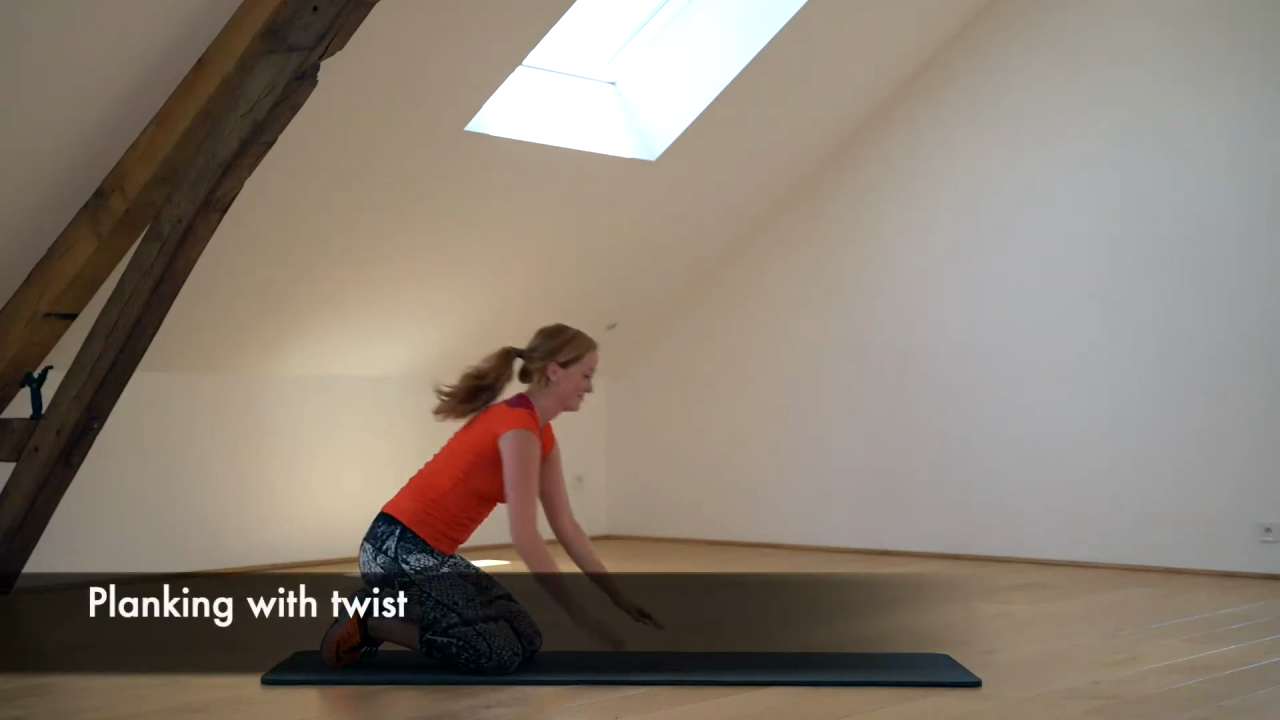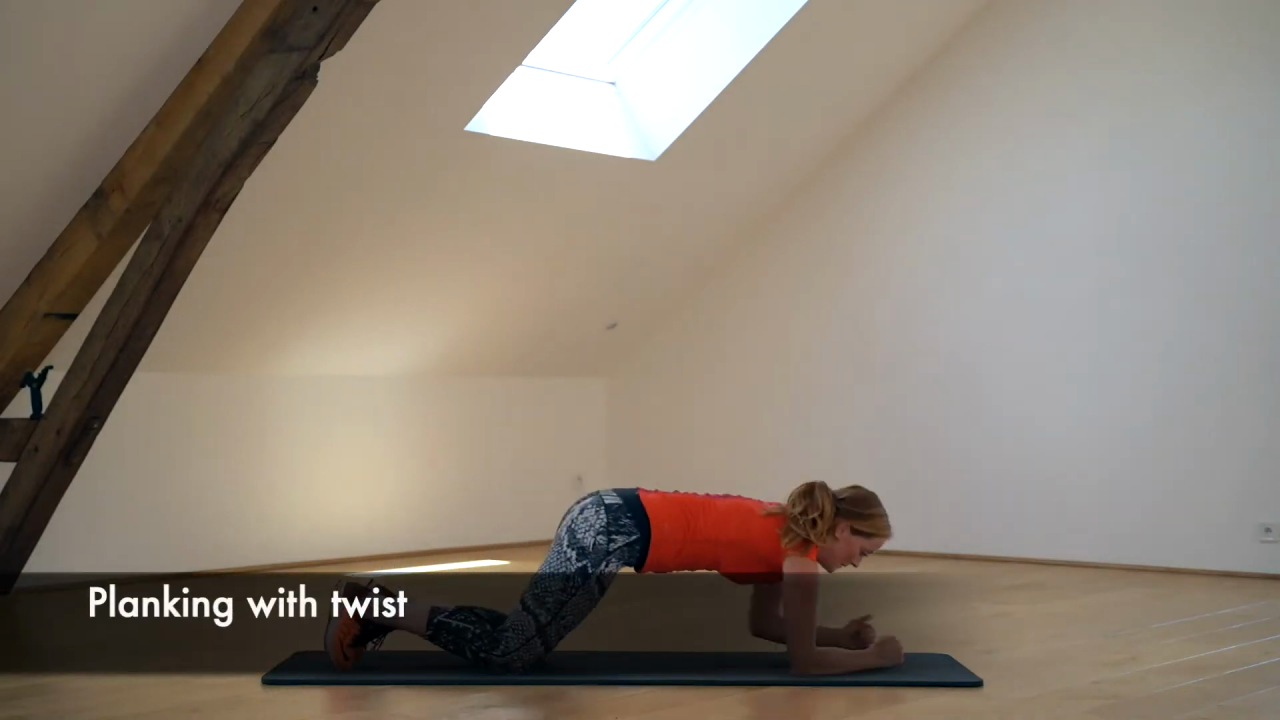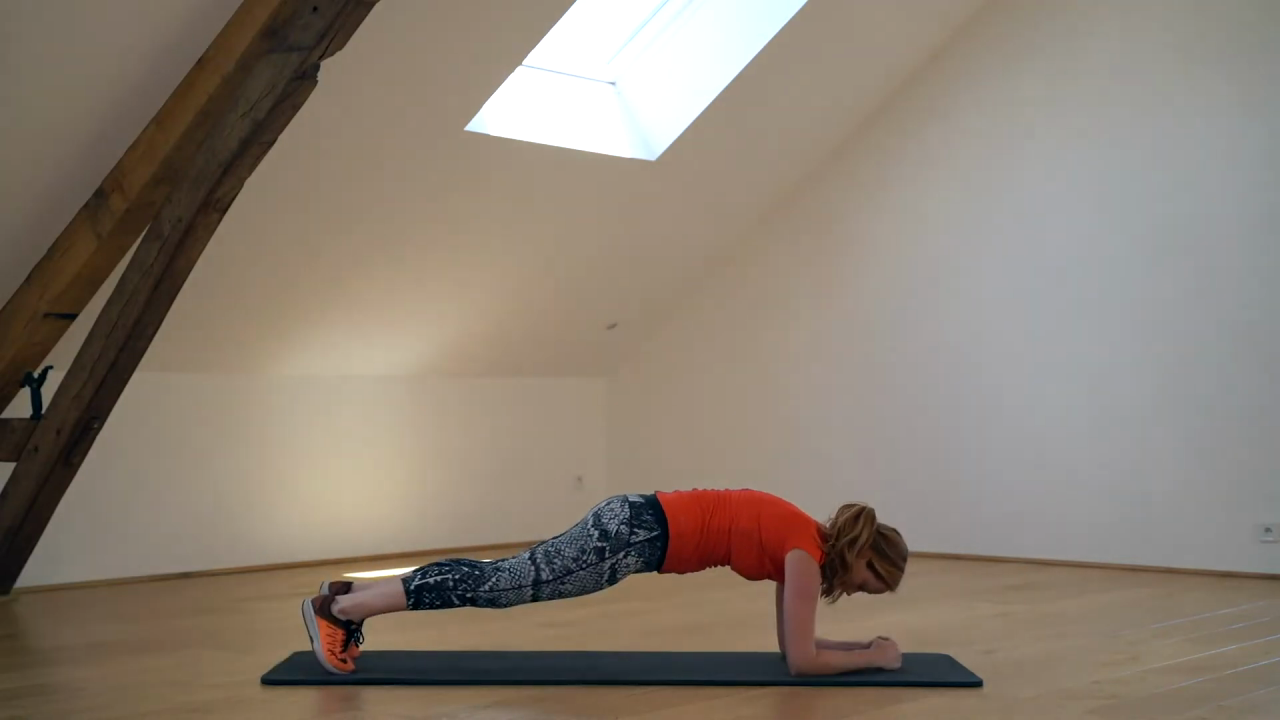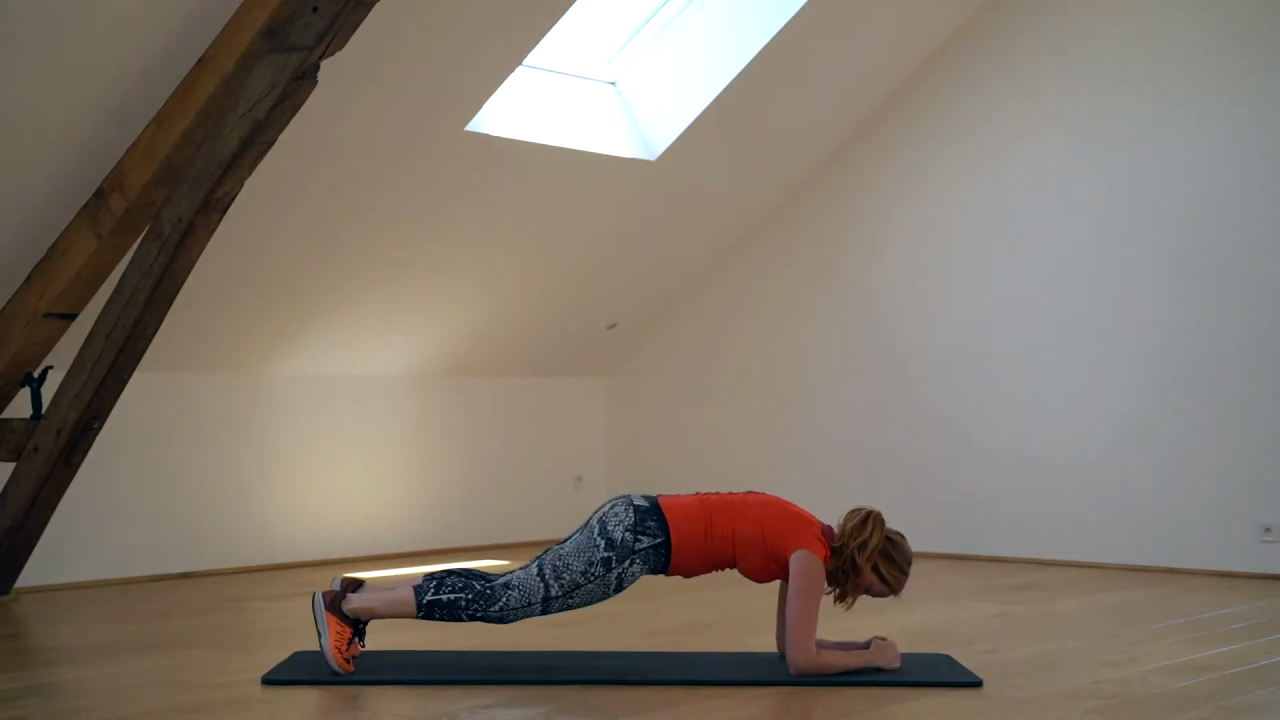
dt=1s
person 1, frame 1
left shoulder: (541, 434)
right shoulder: (520, 427)
left elbow: (566, 525)
right elbow: (524, 534)
left wrist: (617, 596)
right wrist: (577, 611)
left hip: (431, 553)
right hip: (396, 549)
left knee: (526, 639)
right knee: (501, 653)
right ankle: (370, 621)
person 1, frame 2
left shoulder: (781, 529)
right shoulder: (802, 552)
left elbow: (762, 622)
right elbow: (806, 660)
left wrist: (839, 633)
right wrist: (875, 655)
left hip: (606, 512)
right hip: (612, 534)
left knee: (523, 636)
right knee: (511, 651)
left ankle: (381, 607)
right ankle: (381, 606)
person 1, frame 3
left shoulder: (802, 541)
right shoulder: (806, 552)
left elbow: (793, 643)
right elbow: (803, 661)
left wrist: (864, 644)
right wrist: (875, 657)
left hip: (636, 523)
right hip: (638, 535)
left knee: (499, 578)
right knee: (499, 584)
left ankle: (352, 592)
right ankle: (338, 608)
person 1, frame 4
left shoulder: (806, 539)
right shoulder: (811, 552)
left elbow: (788, 641)
right elbow: (801, 661)
left wrist: (859, 643)
right wrist: (872, 657)
left hip: (632, 519)
right hip: (636, 543)
left knee: (504, 587)
right knee: (503, 598)
left ankle: (362, 592)
right ankle: (347, 605)
